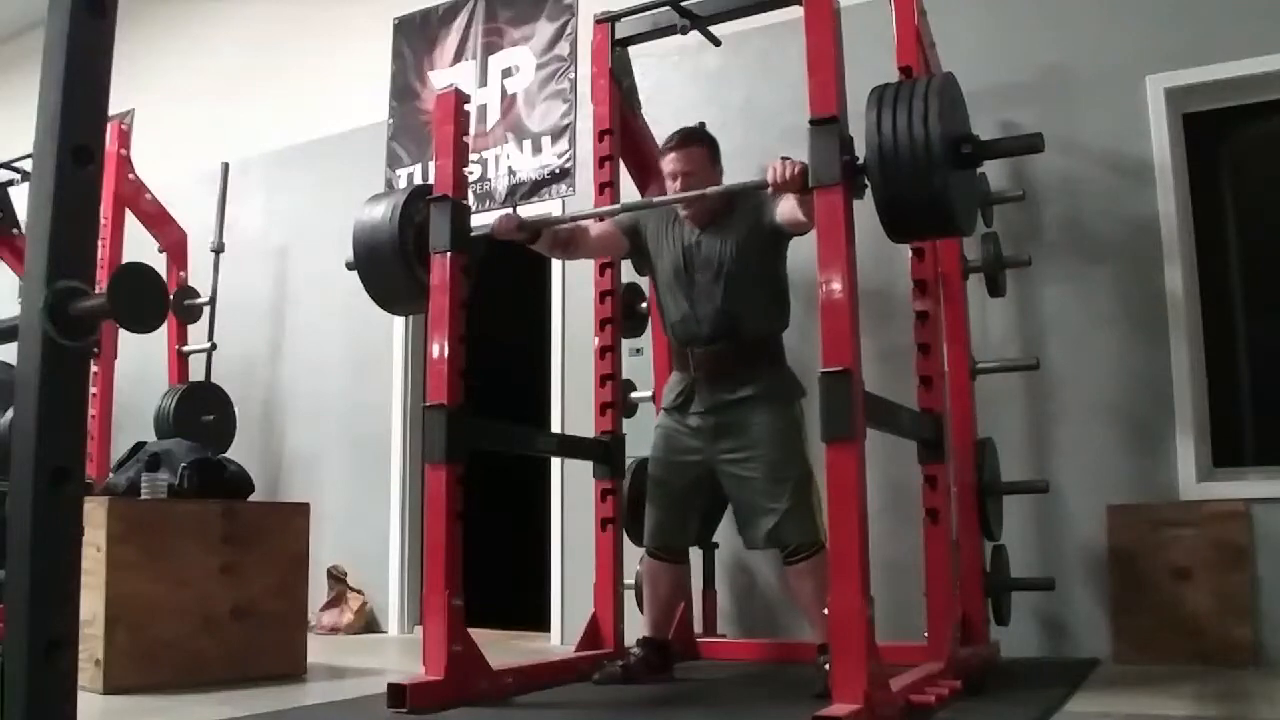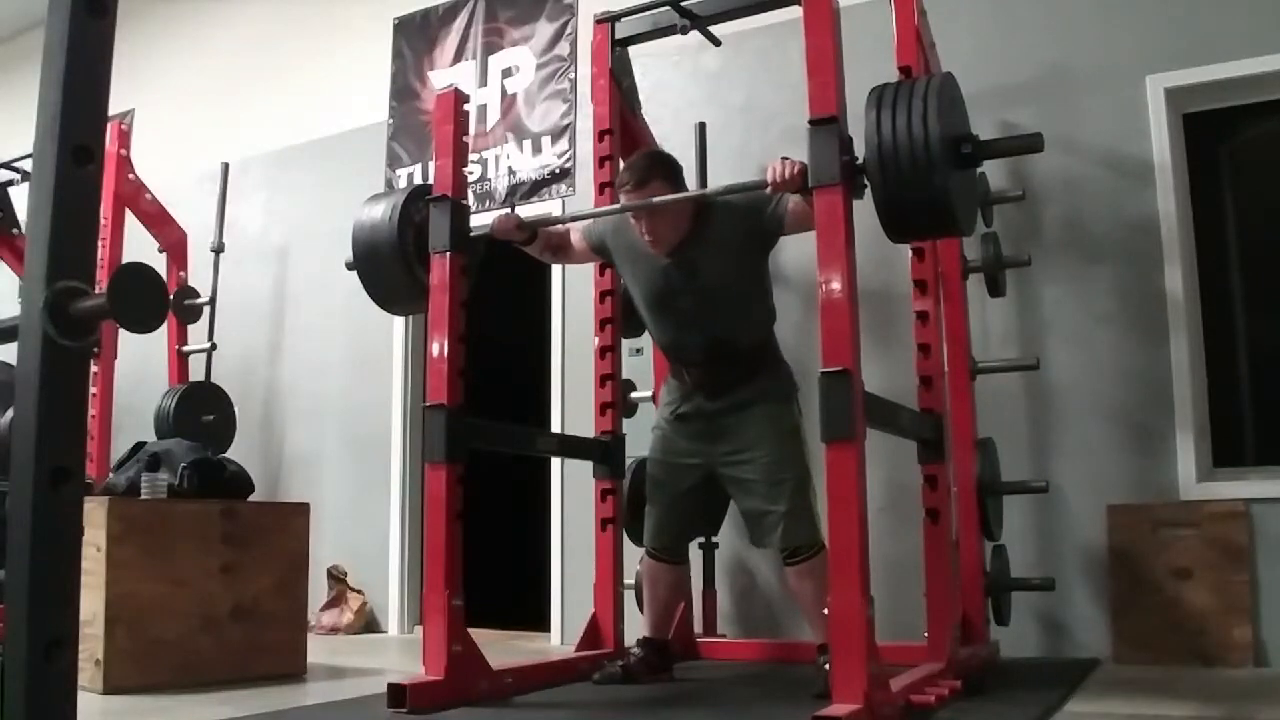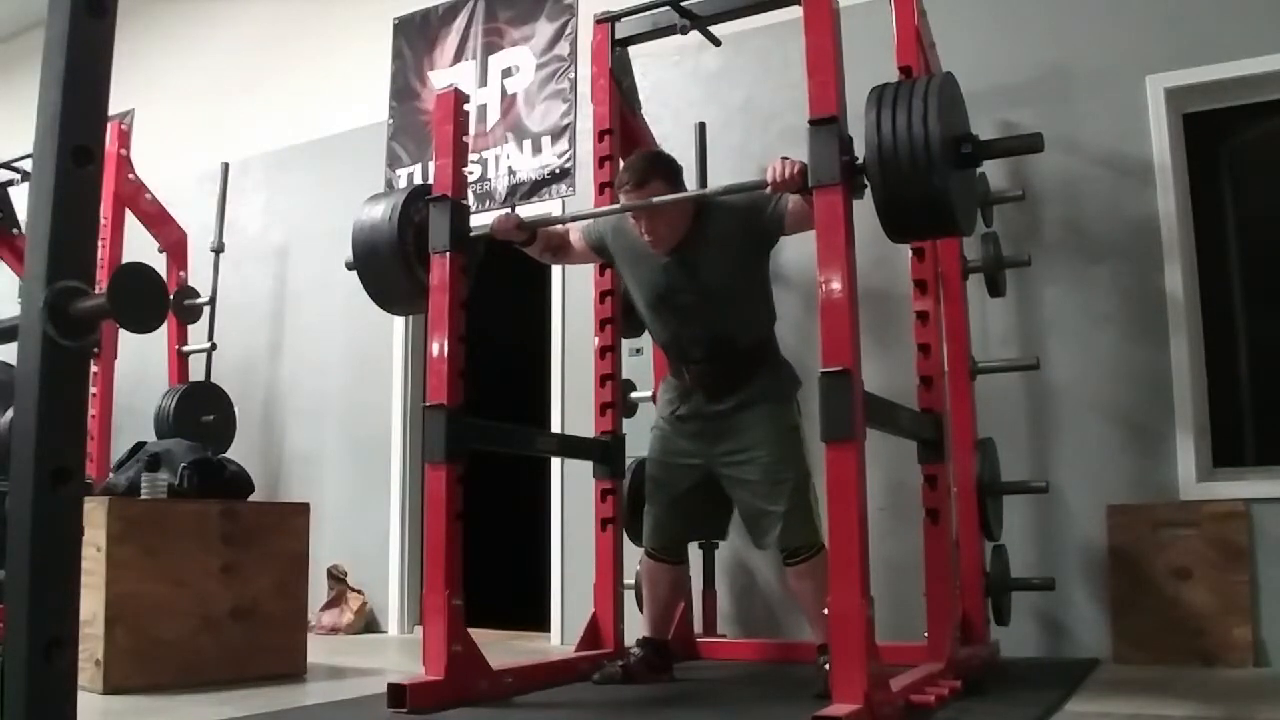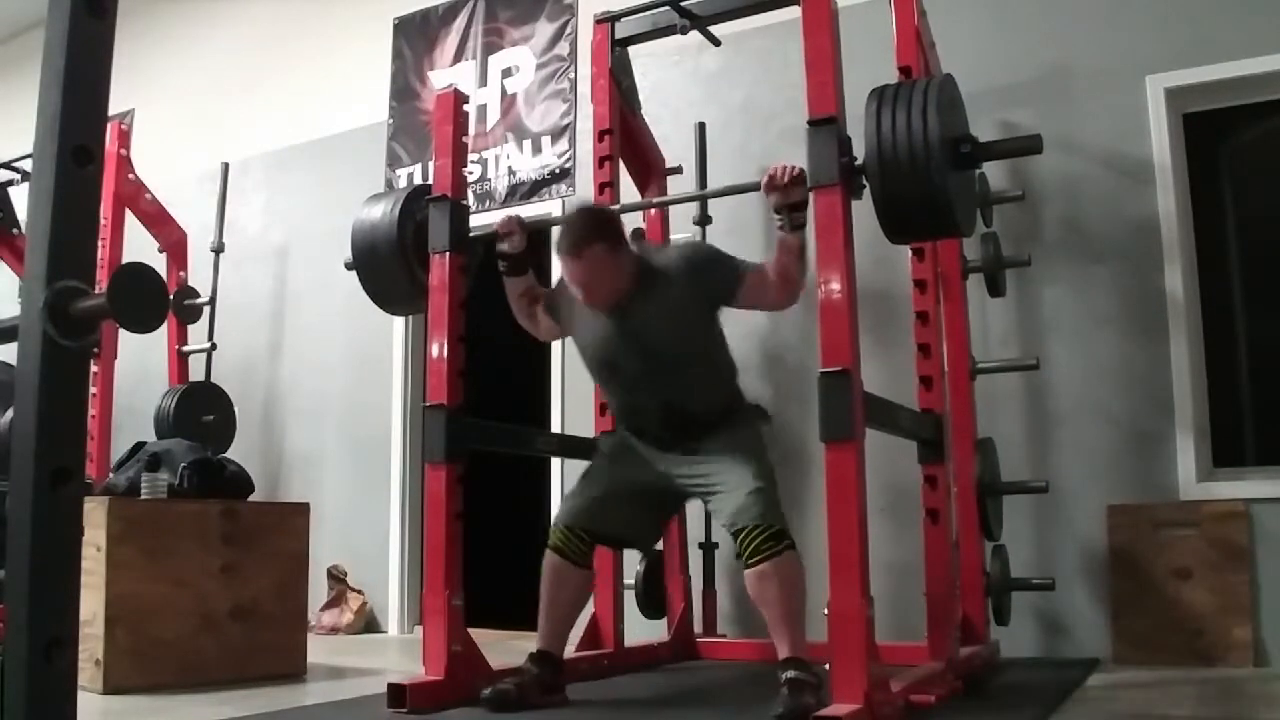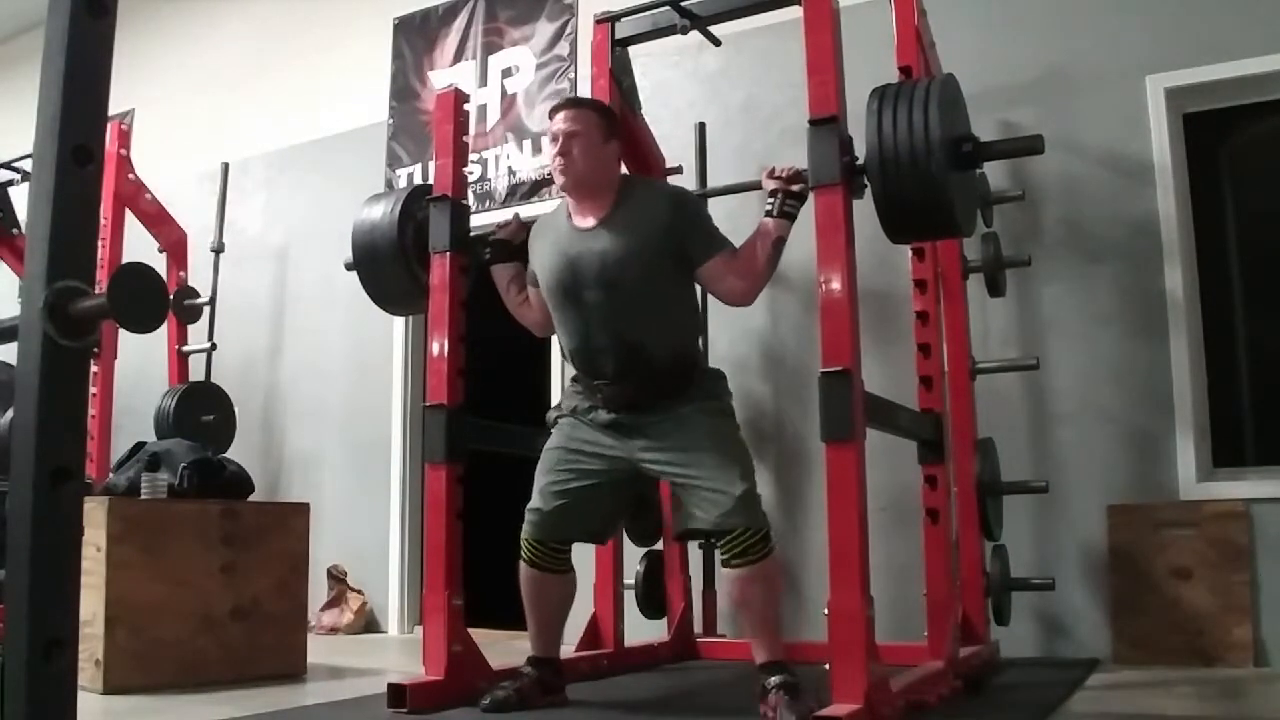
dt=1s
person 1, frame 1
left shoulder: (757, 209)
right shoulder: (652, 225)
left elbow: (806, 213)
right elbow: (580, 239)
left wrist: (799, 183)
right wrist: (528, 232)
left hip: (757, 399)
right hip: (684, 400)
left knee: (792, 534)
right knee: (663, 535)
left ankle: (831, 652)
right ankle: (653, 648)
person 1, frame 2
left shoulder: (740, 216)
right shoulder: (617, 233)
left elbow: (820, 211)
right elbow: (561, 244)
left wrist: (803, 183)
right wrist: (523, 234)
left hip: (755, 401)
right hip: (683, 404)
left knee: (793, 534)
right knee: (662, 535)
left ankle: (831, 653)
right ankle: (653, 649)
person 1, frame 3
left shoulder: (739, 216)
right shoulder: (617, 234)
left elbow: (822, 210)
right elbow: (560, 244)
left wrist: (802, 181)
right wrist: (523, 234)
left hip: (754, 400)
right hip: (682, 404)
left knee: (792, 533)
right knee: (660, 535)
left ankle: (830, 653)
right ankle: (653, 649)
person 1, frame 4
left shoulder: (687, 268)
right shoulder: (572, 293)
left elbow: (781, 289)
right elbow: (537, 320)
left wrist: (790, 214)
right wrist: (514, 263)
left hip: (720, 436)
right hip: (641, 442)
left knee: (757, 525)
right knee: (569, 531)
left ankle: (796, 672)
right ankle: (545, 669)
person 1, frame 5
left shoulder: (667, 207)
right shoulder: (544, 233)
left elbow: (739, 285)
left wrist: (779, 210)
right wrist: (500, 256)
left hip: (682, 406)
right hip: (591, 412)
left knee: (738, 524)
right knee: (540, 535)
